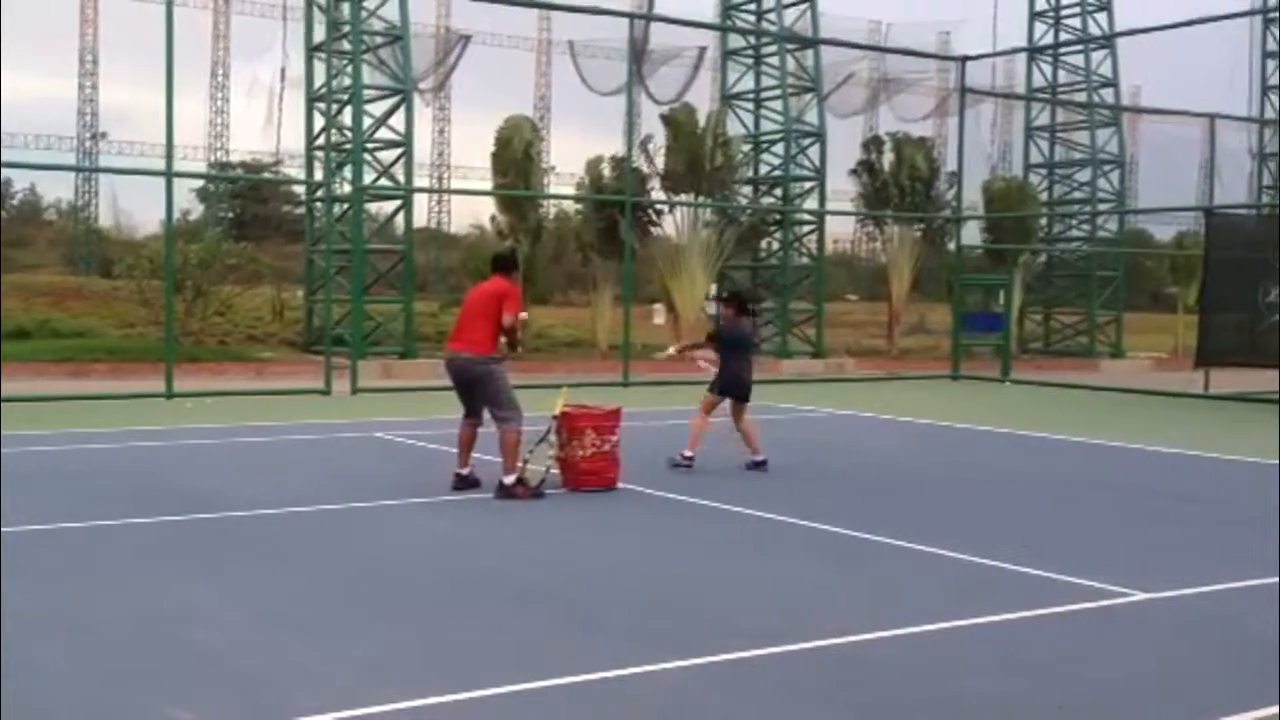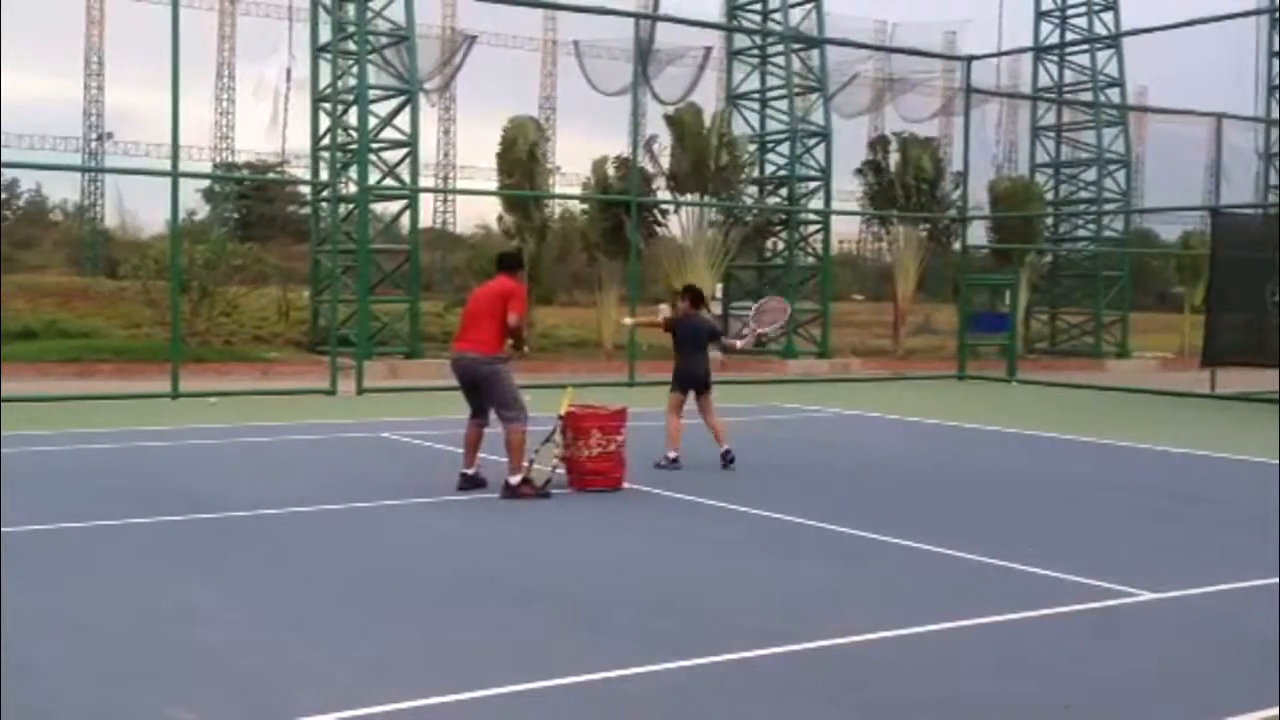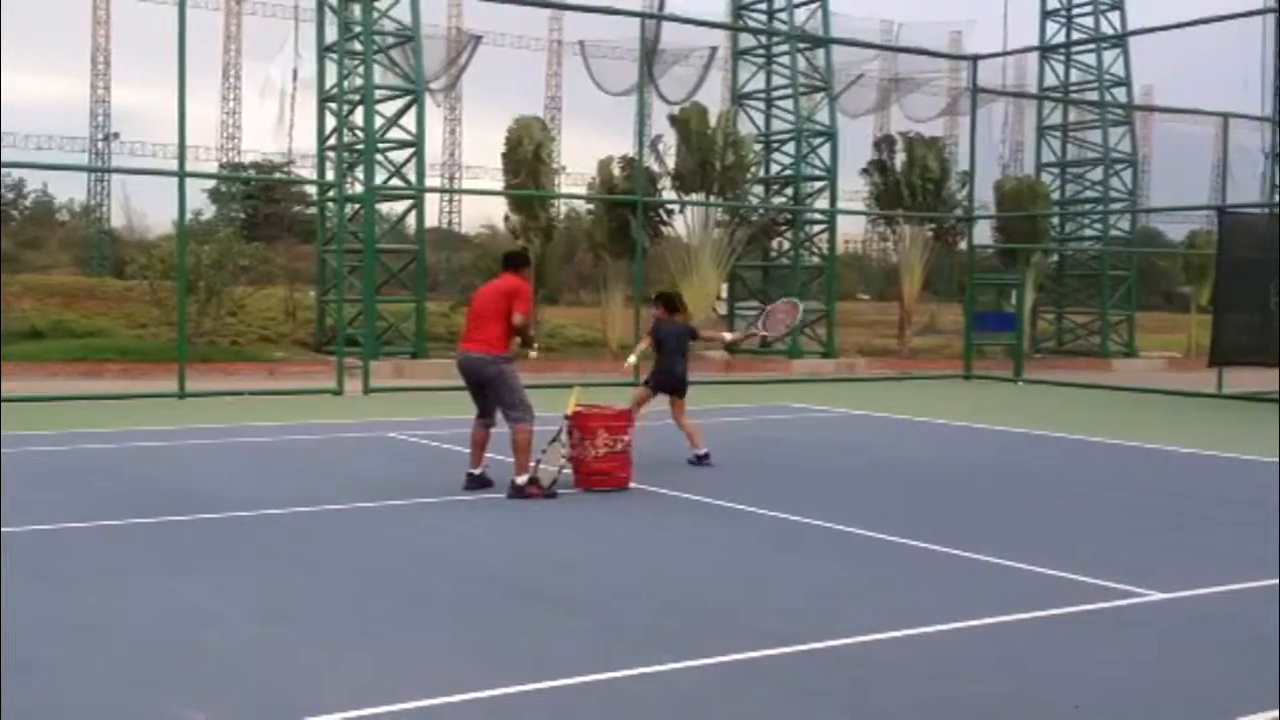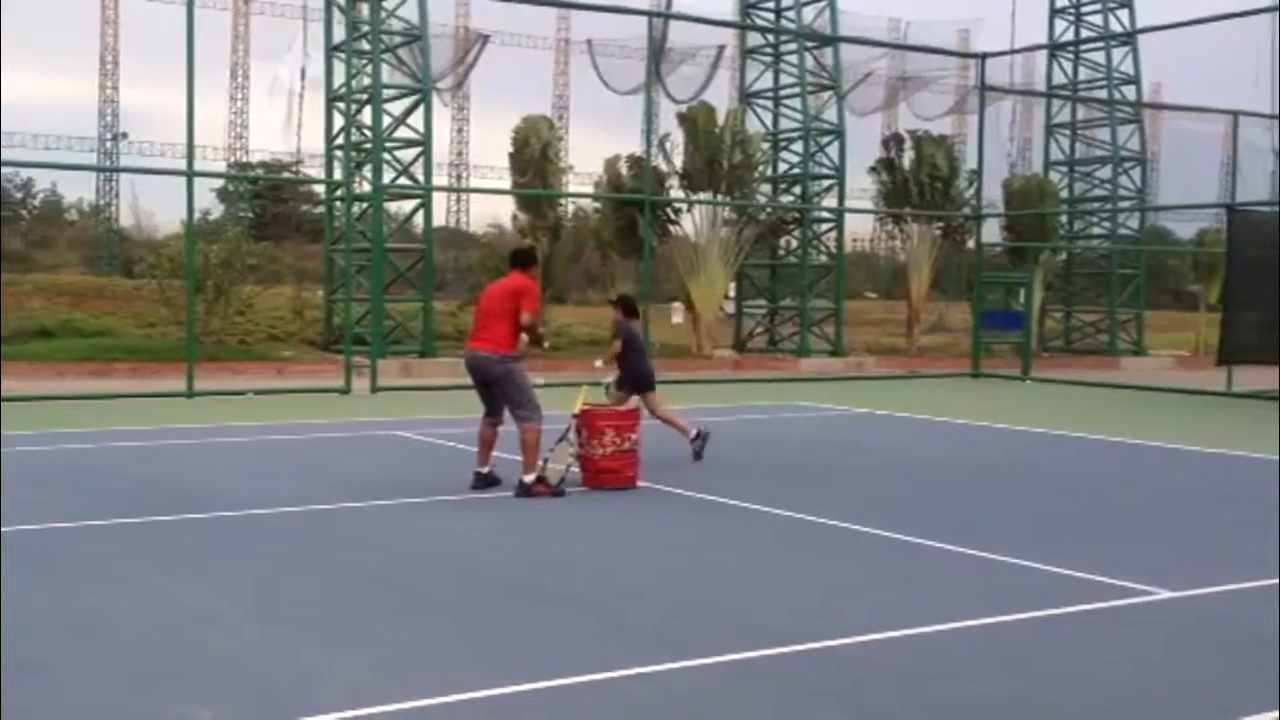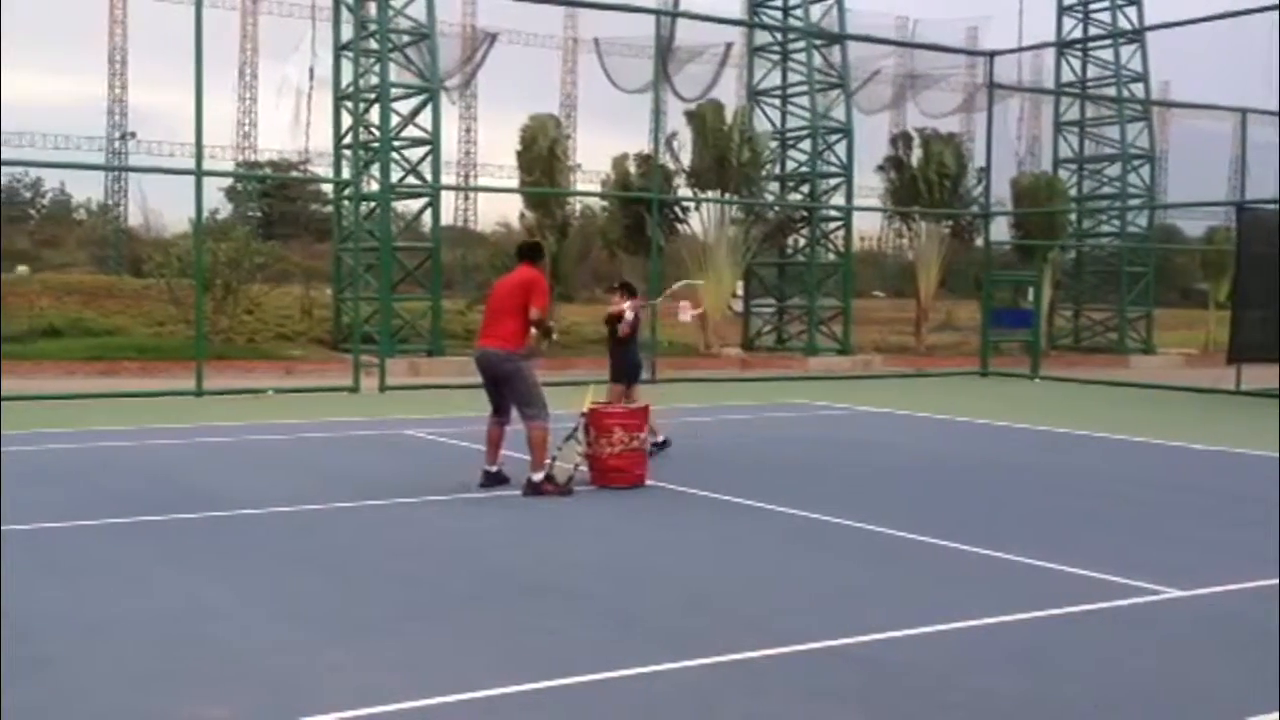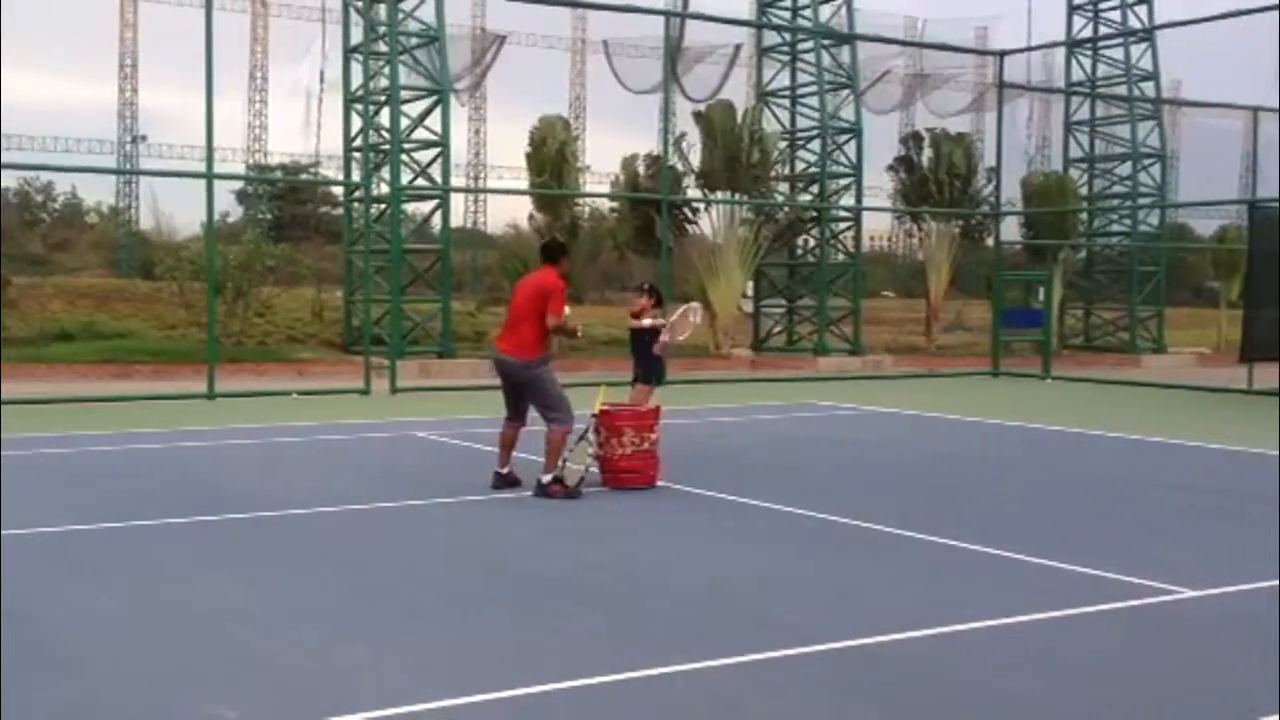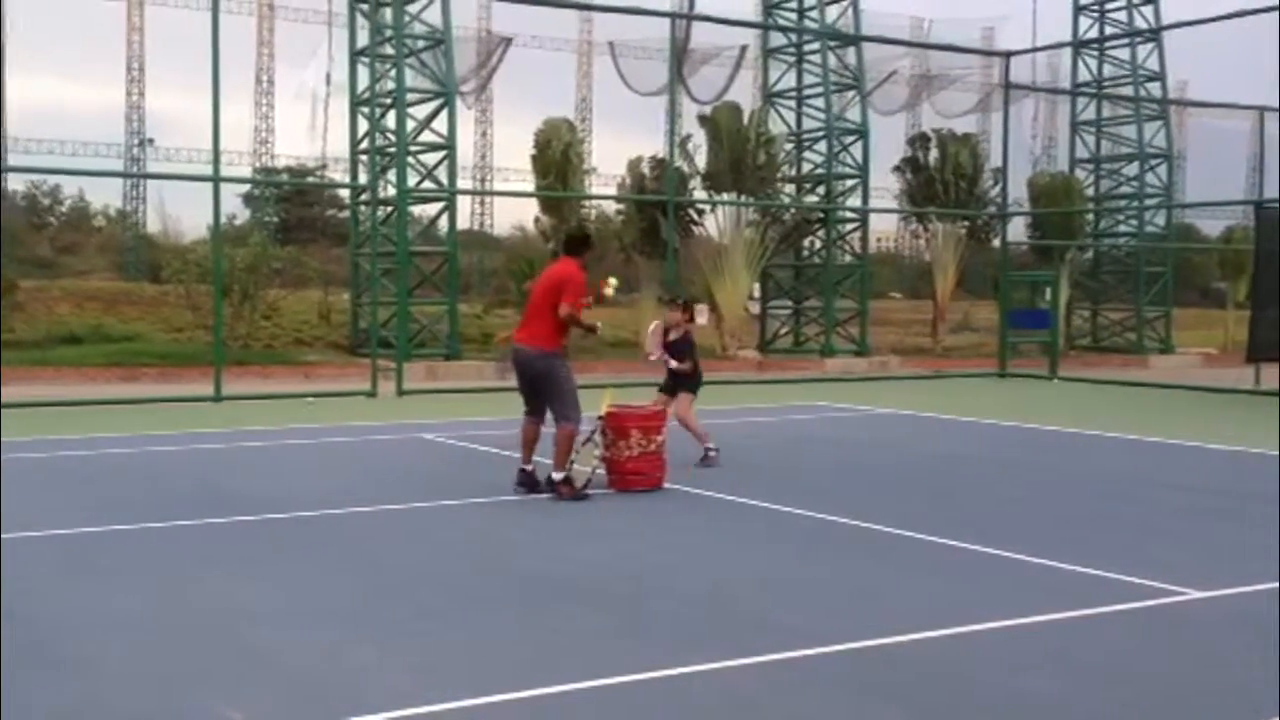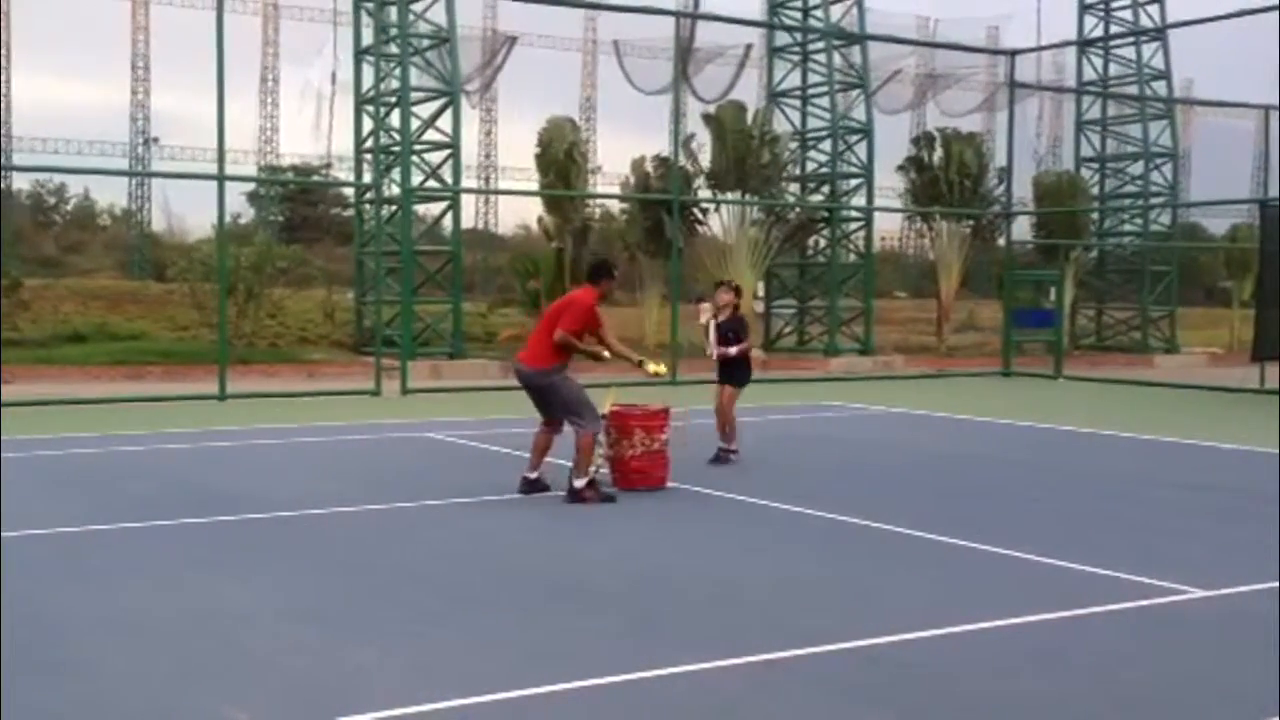
dt=0.3s
person 1, frame 1
left shoulder: (476, 290)
right shoulder: (510, 289)
right elbow: (508, 323)
right wrist: (514, 342)
left hip: (454, 356)
right hip: (481, 359)
left knee: (471, 415)
right knee: (510, 417)
left ankle: (463, 474)
right ankle: (510, 481)
person 1, frame 2
left shoulder: (480, 289)
right shoulder: (515, 288)
right elbow: (513, 322)
right wrist: (519, 342)
left hip: (459, 355)
right hip: (486, 358)
left knee: (478, 414)
right knee: (515, 416)
left ankle: (468, 473)
right ankle: (515, 482)
person 1, frame 3
left shoulder: (485, 288)
right shoulder: (521, 286)
right elbow: (518, 322)
right wrist: (527, 339)
left hip: (466, 355)
right hip: (492, 358)
left knee: (485, 415)
right knee: (522, 416)
left ankle: (475, 474)
right ankle: (521, 482)
person 1, frame 4
left shoulder: (492, 287)
right shoulder: (528, 285)
right elbow: (526, 321)
right wrist: (536, 338)
left hip: (473, 354)
right hip: (500, 357)
left knee: (492, 413)
right knee: (530, 415)
left ankle: (482, 472)
right ankle: (530, 480)
person 1, frame 5
left shoulder: (501, 281)
right shoulder: (537, 279)
right elbow: (535, 316)
right wrist: (546, 329)
left hip: (484, 350)
right hip: (509, 354)
left knee: (499, 412)
right knee: (536, 414)
left ankle: (491, 471)
right ankle: (538, 479)
person 1, frame 6
left shoulder: (525, 281)
right shoulder: (556, 283)
right elbow: (552, 324)
right wrist: (570, 330)
left hip: (504, 356)
right hip: (530, 361)
left knee: (514, 417)
right knee: (561, 418)
left ankle: (502, 473)
right ankle: (548, 481)
person 1, frame 7
left shoulder: (551, 270)
right shoulder: (576, 274)
right elbow: (565, 314)
left wrist: (590, 300)
right wrist: (587, 326)
left hip: (521, 347)
right hip: (546, 352)
left knee: (534, 412)
right knee: (568, 416)
left ankle: (526, 472)
right ankle: (558, 479)
person 1, frame 8
left shoulder: (585, 302)
right shoulder: (583, 302)
left elbow: (609, 340)
right elbow: (560, 338)
left wrist: (640, 361)
right wrist: (589, 351)
left hip: (527, 367)
right hip: (544, 370)
left knee: (552, 421)
right knee: (588, 421)
left ankle: (531, 477)
right ankle: (580, 486)
